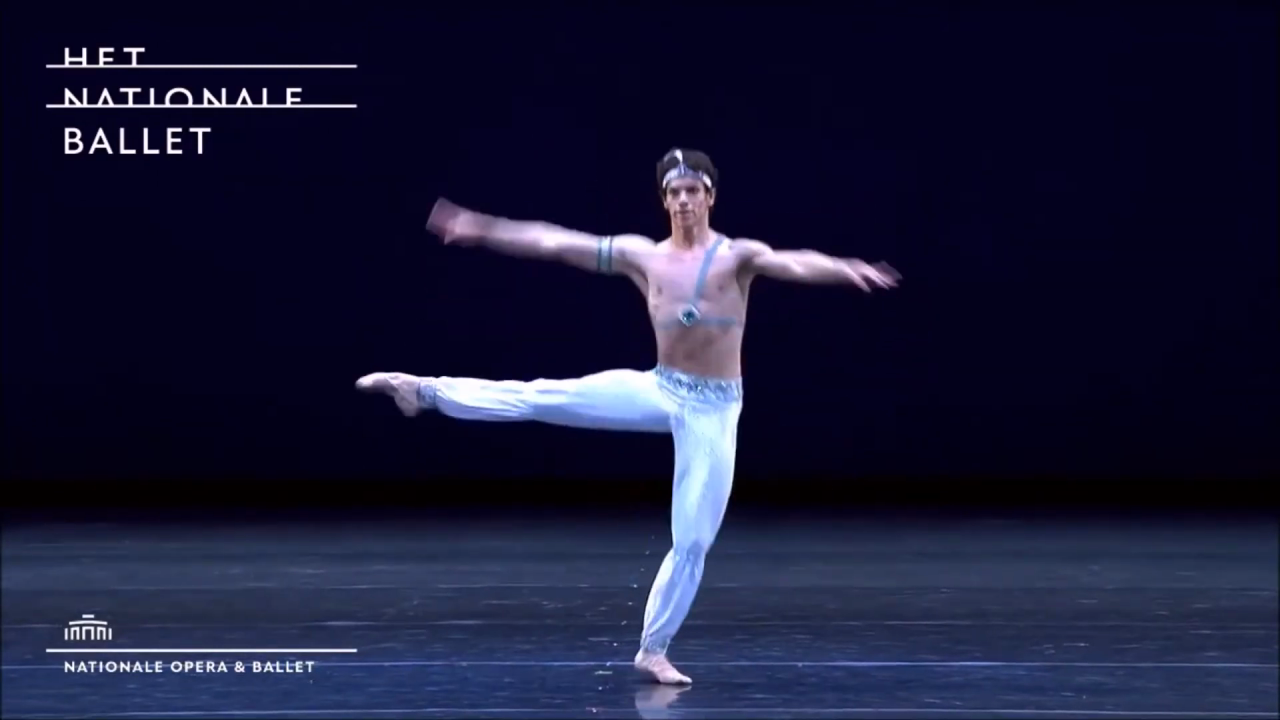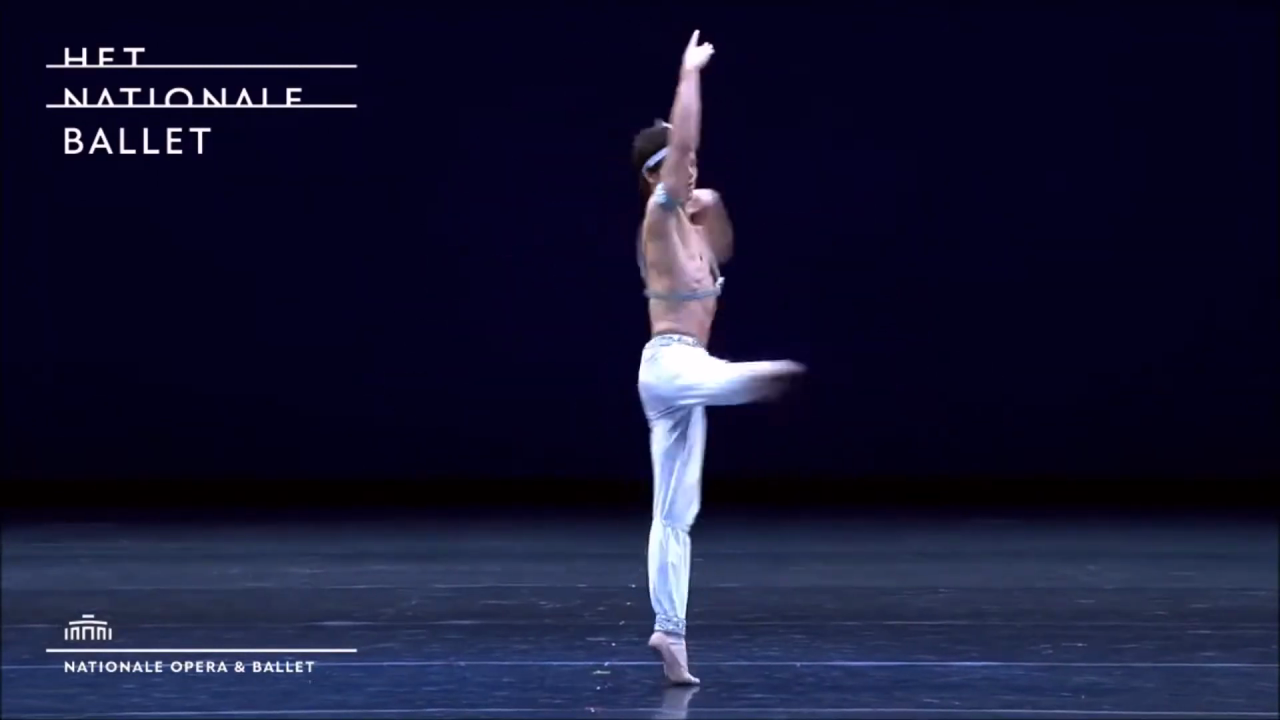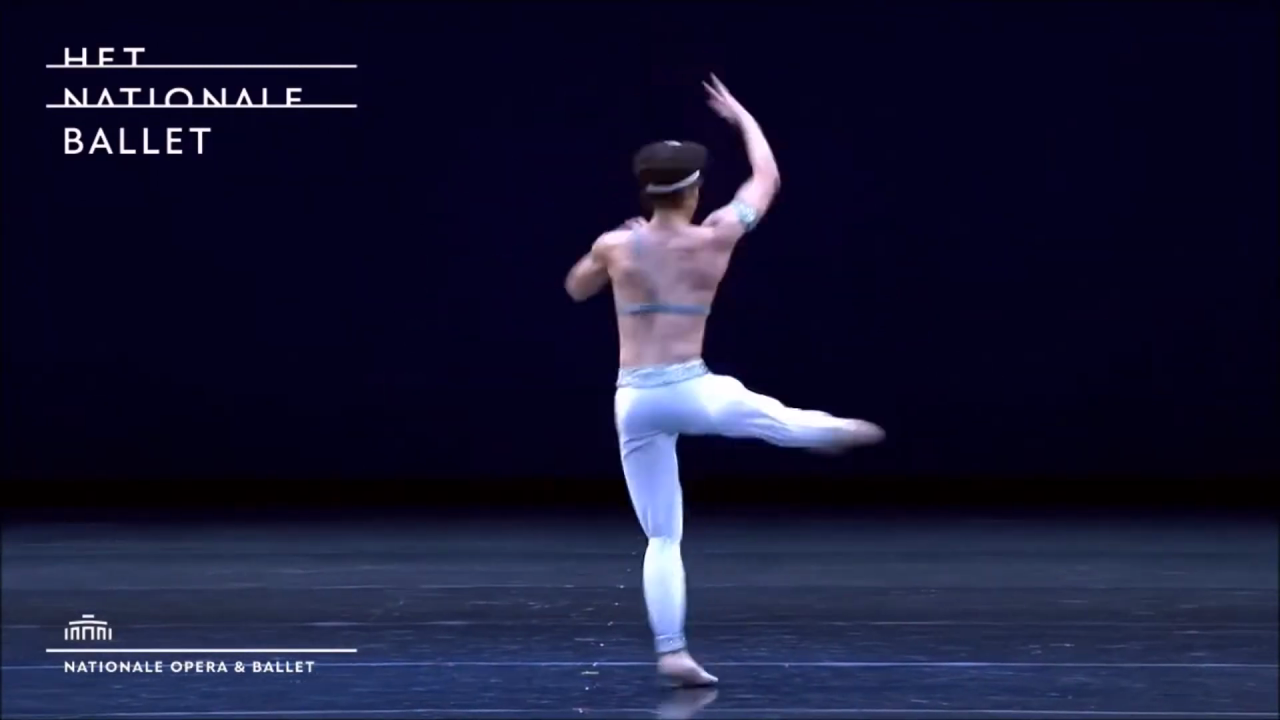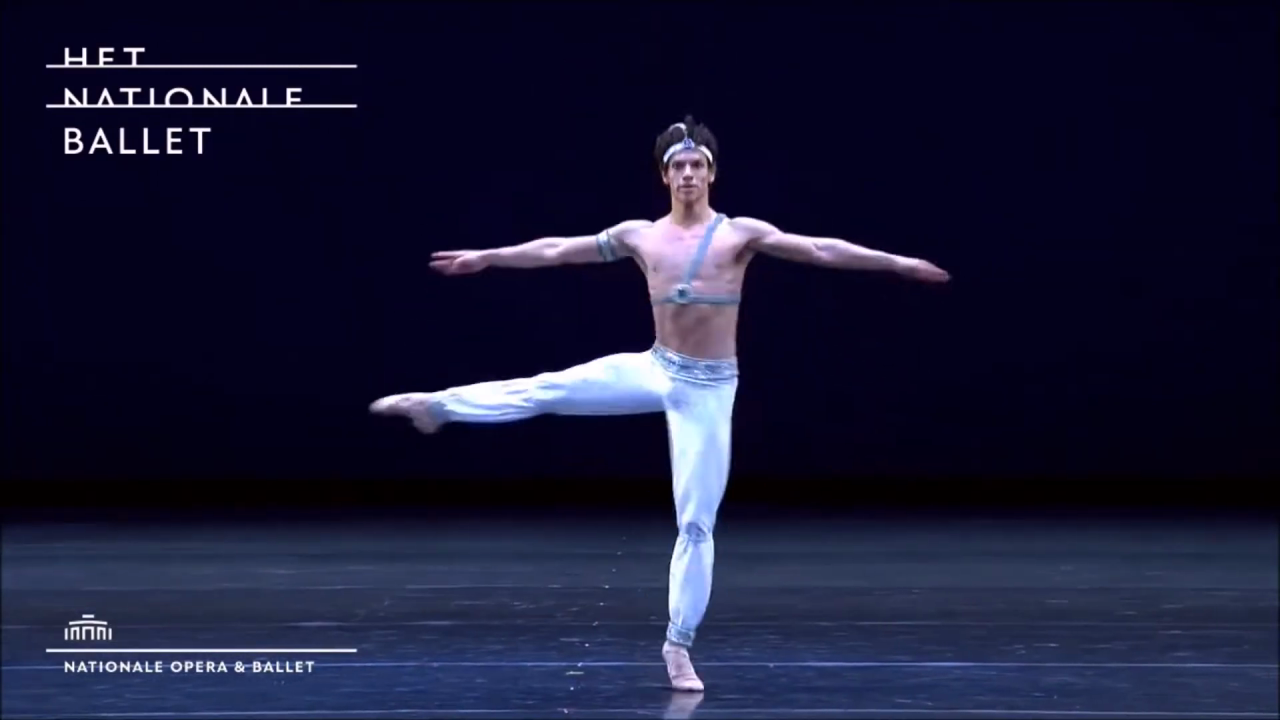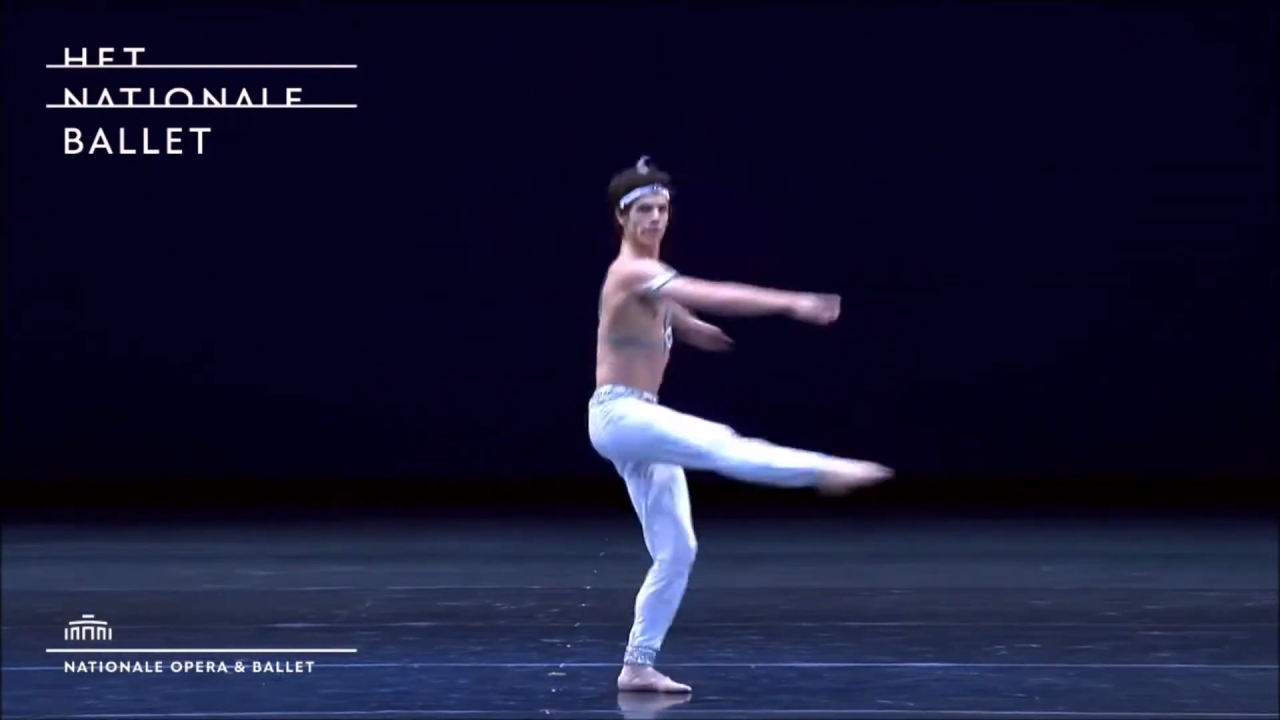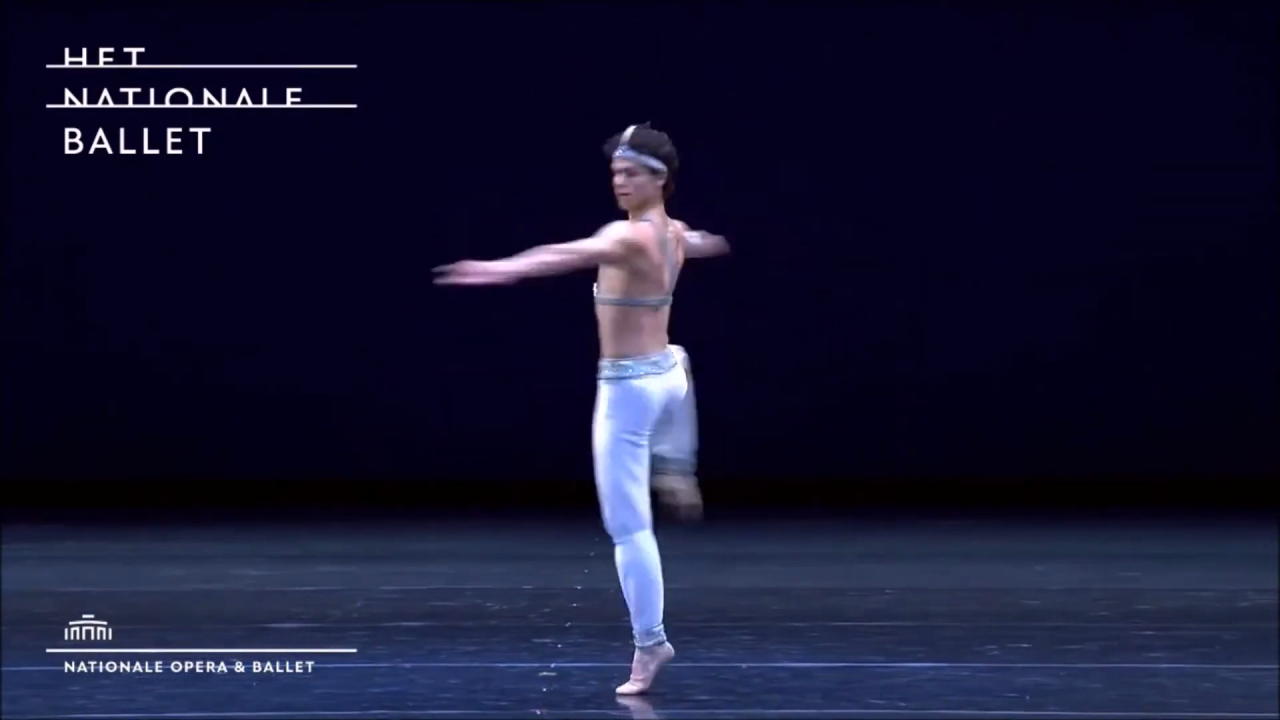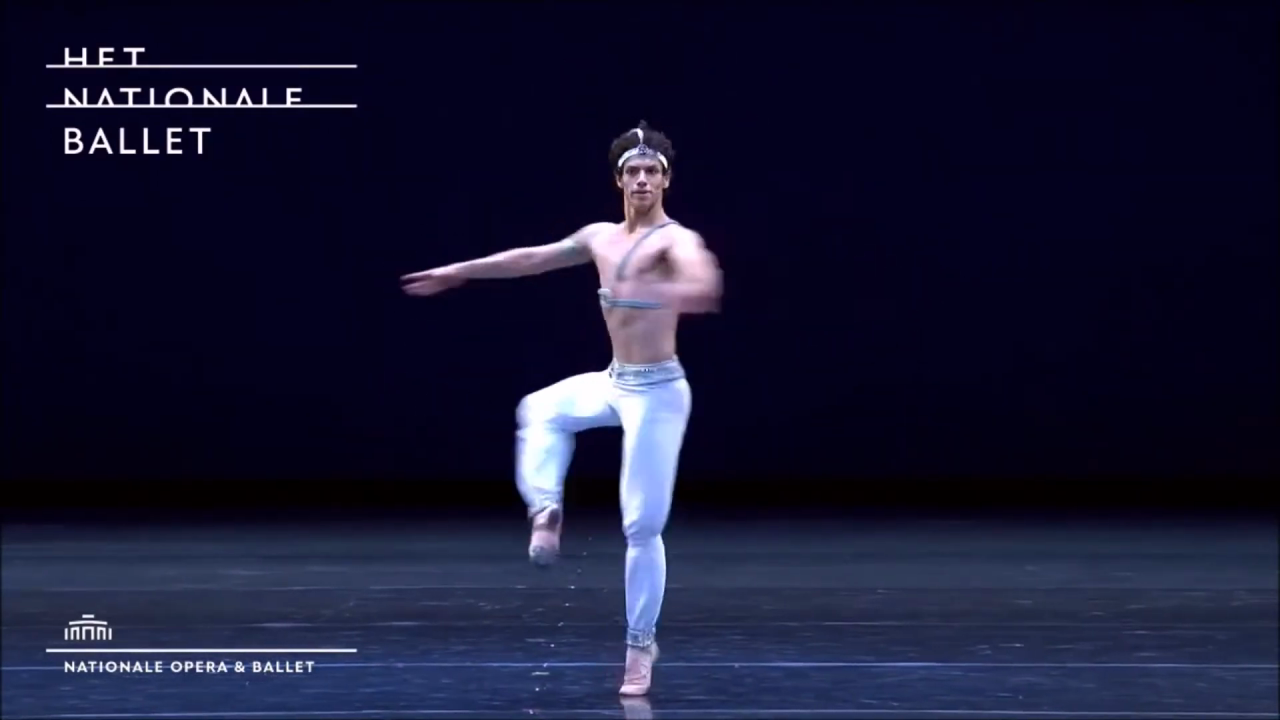
dt=0.4s
person 1, frame 1
left shoulder: (740, 254)
right shoulder: (644, 254)
left elbow: (797, 265)
right elbow: (555, 242)
left wrist: (848, 268)
right wrist: (479, 226)
left hip: (715, 409)
right hip: (660, 391)
left knee: (693, 541)
right knee: (541, 398)
left ankle: (653, 651)
right ankle: (425, 391)
person 1, frame 2
left shoulder: (684, 228)
right shoulder: (661, 219)
left elbow: (717, 254)
right elbow: (683, 141)
left wrist: (710, 205)
right wrist: (690, 70)
left hip: (675, 370)
right hip: (674, 367)
left knee: (673, 518)
left ankle: (671, 632)
person 1, frame 3
left shoulder: (615, 244)
right shoulder: (712, 236)
left elbow: (577, 288)
right elbow: (767, 176)
right wrist: (741, 115)
left hip: (634, 403)
right hip: (694, 392)
left knee: (662, 536)
right knee: (781, 419)
left ankle: (671, 651)
person 1, frame 4
left shoulder: (742, 232)
right shoulder: (638, 235)
left elbow: (818, 247)
right elbow: (560, 248)
left wrist: (899, 261)
right wrist: (485, 256)
left hip: (710, 389)
right hip: (656, 371)
left knee: (696, 525)
right knee: (542, 390)
left ankle: (679, 645)
right ankle: (436, 405)
person 1, frame 5
left shoulder: (648, 274)
right shoulder: (635, 272)
right elbow: (710, 296)
left wrist: (687, 324)
right wrist: (794, 303)
left hip: (634, 421)
right hip: (624, 418)
left knee: (677, 553)
left ankle: (638, 664)
person 1, frame 6
left shoulder: (627, 235)
right shoulder: (671, 232)
left elbow: (573, 253)
right elbow: (696, 243)
left wrist: (506, 268)
left hip: (628, 391)
right hip: (663, 377)
left knee: (628, 527)
left ankle: (648, 648)
right ankle: (675, 470)
person 1, frame 7
left shoulder: (678, 239)
right shoulder: (602, 237)
left elbow: (699, 271)
right elbow: (531, 260)
left wrist: (690, 289)
right wrist: (455, 272)
left hip: (659, 392)
right hip: (618, 384)
left knee: (643, 527)
left ankle: (640, 647)
right ankle: (545, 510)
